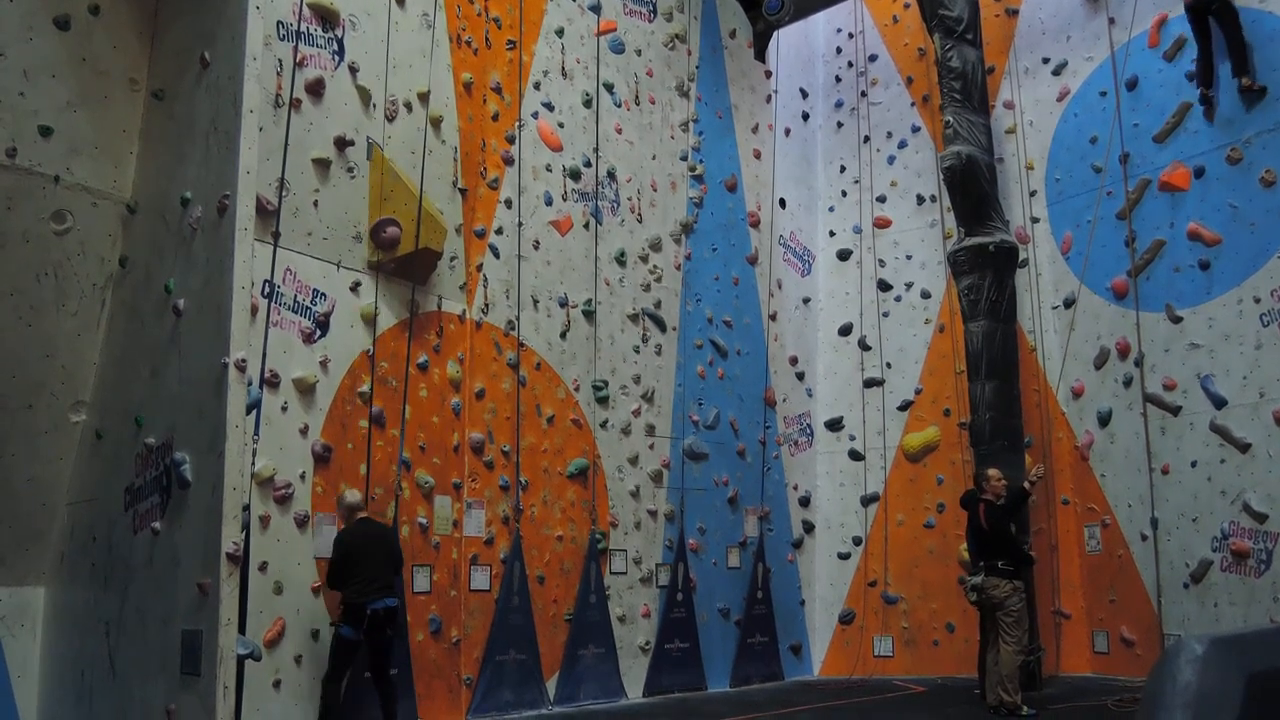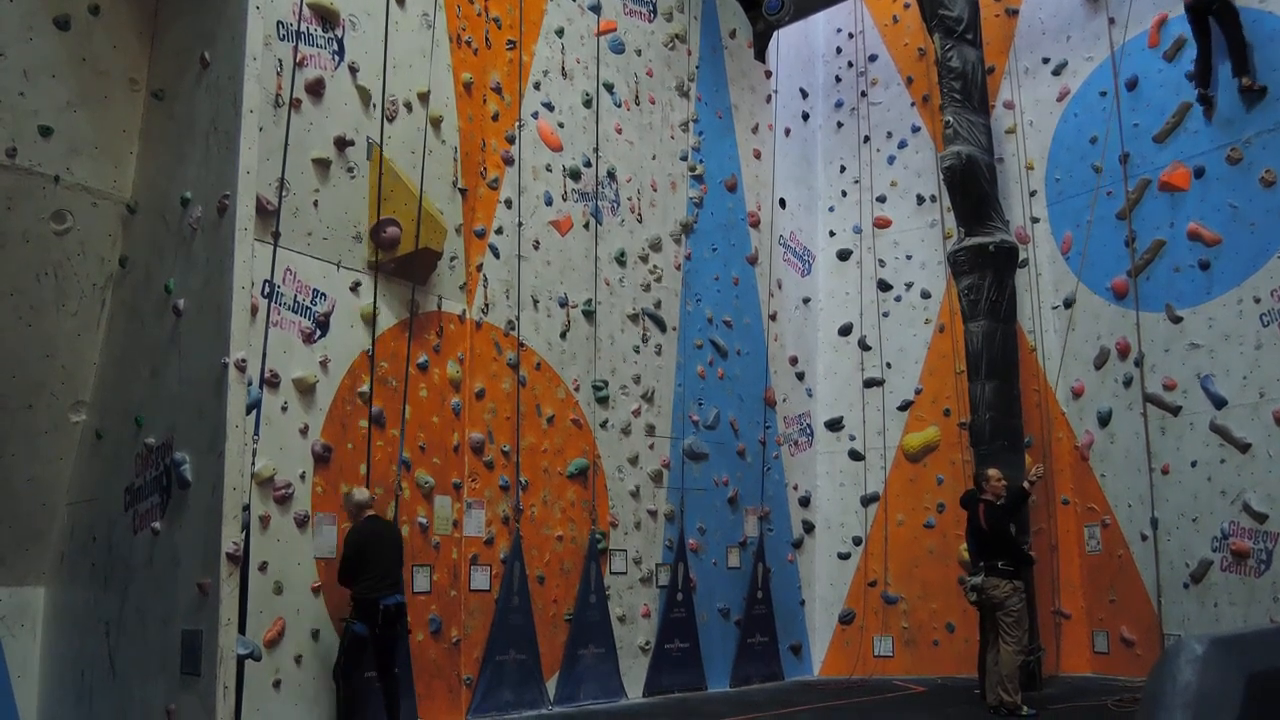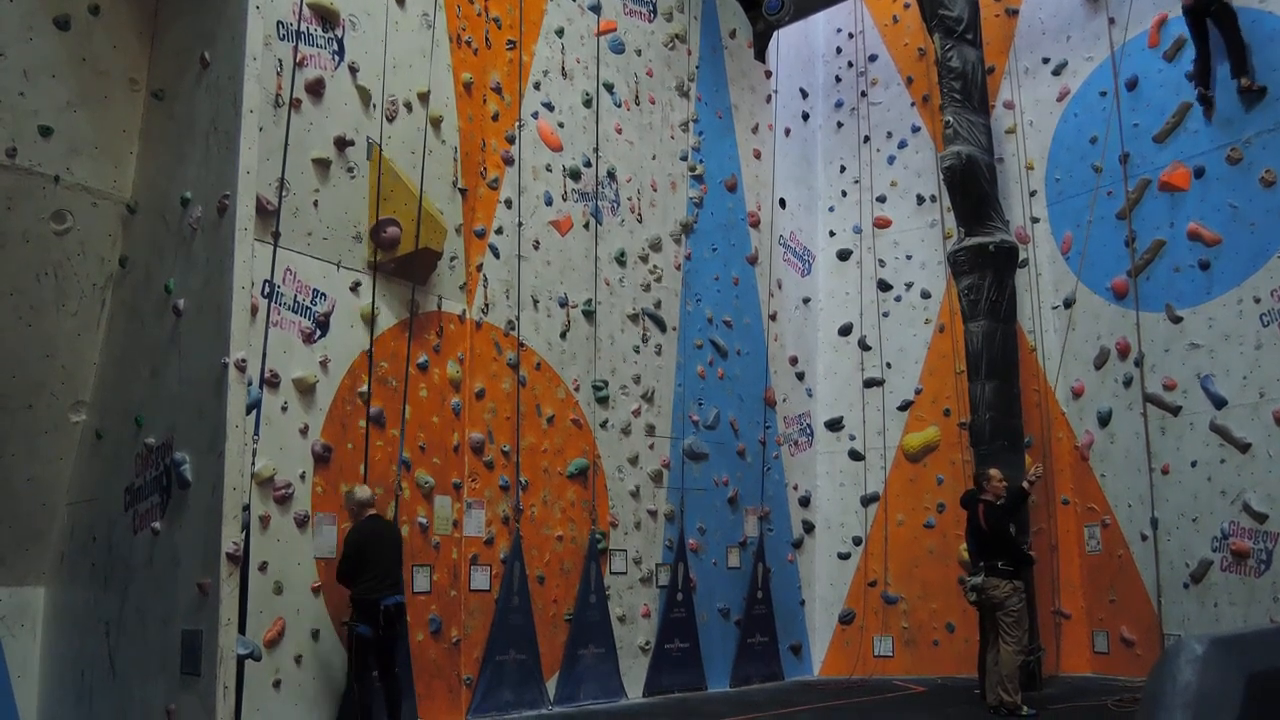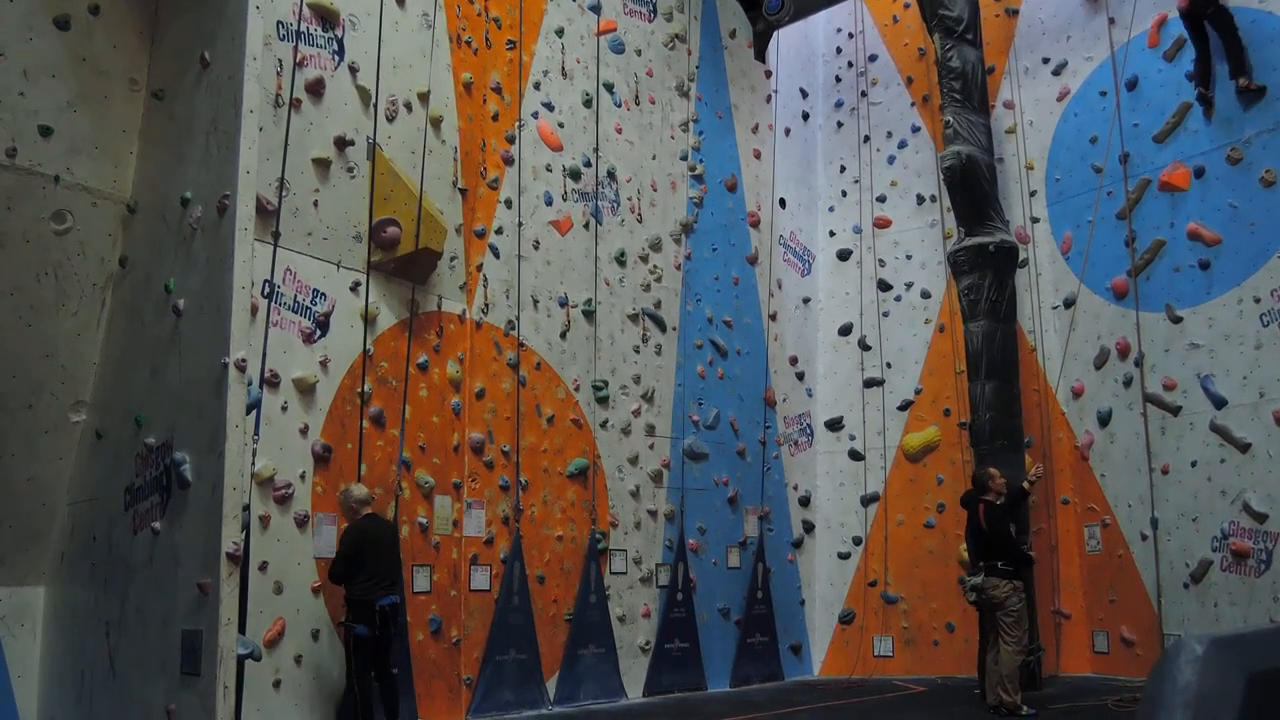
dt=0.2s
person 1, frame 1
left shoulder: (980, 510)
right shoulder: (990, 513)
left elbow: (1010, 506)
right elbow: (1009, 543)
left wrist: (1030, 482)
right wrist: (1029, 559)
left hip: (987, 582)
right hip: (1004, 583)
left knee: (994, 644)
right knee: (1012, 644)
left ankle: (994, 700)
right ankle: (1010, 703)
person 1, frame 2
left shoulder: (980, 510)
right shoulder: (990, 513)
left elbow: (1010, 506)
right elbow: (1009, 544)
left wrist: (1029, 482)
right wrist: (1029, 559)
left hip: (987, 582)
right hip: (1004, 583)
left knee: (994, 645)
right knee: (1012, 644)
left ankle: (994, 701)
right ankle: (1010, 703)
person 1, frame 3
left shoulder: (979, 510)
right shoulder: (990, 513)
left elbow: (1010, 506)
right elbow: (1009, 544)
left wrist: (1029, 482)
right wrist: (1029, 559)
left hip: (987, 582)
right hip: (1004, 583)
left knee: (994, 645)
right knee: (1012, 644)
left ankle: (995, 701)
right ankle: (1010, 703)
person 1, frame 4
left shoulder: (979, 510)
right shoulder: (991, 513)
left elbow: (1009, 506)
right elbow: (1008, 545)
left wrist: (1029, 482)
right wrist: (1029, 559)
left hip: (986, 582)
right hip: (1004, 583)
left knee: (994, 645)
right knee: (1012, 644)
left ankle: (994, 701)
right ankle: (1010, 703)
person 2, frame 1
left shoulder: (346, 536)
right shoulder: (388, 533)
left elbow: (332, 580)
right elbow: (398, 568)
left hip: (357, 612)
right hip: (388, 610)
left knee: (333, 679)
right knee: (382, 674)
person 2, frame 2
left shoulder: (357, 533)
right shoulder: (393, 530)
left elbow: (344, 576)
left hip: (368, 608)
right hip: (395, 606)
left knee: (345, 673)
right knee: (387, 672)
person 2, frame 3
left shoulder: (358, 532)
right shoulder: (393, 529)
left elbow: (343, 574)
left wrist: (359, 586)
left hip: (368, 609)
right hip: (395, 606)
left knee: (361, 675)
right knee: (389, 672)
person 2, frame 4
left shoulder: (354, 531)
right shoulder: (389, 528)
left elbow: (336, 574)
left wrist: (351, 582)
left hip: (364, 609)
right hip: (390, 605)
left knee: (359, 676)
right knee: (384, 671)
